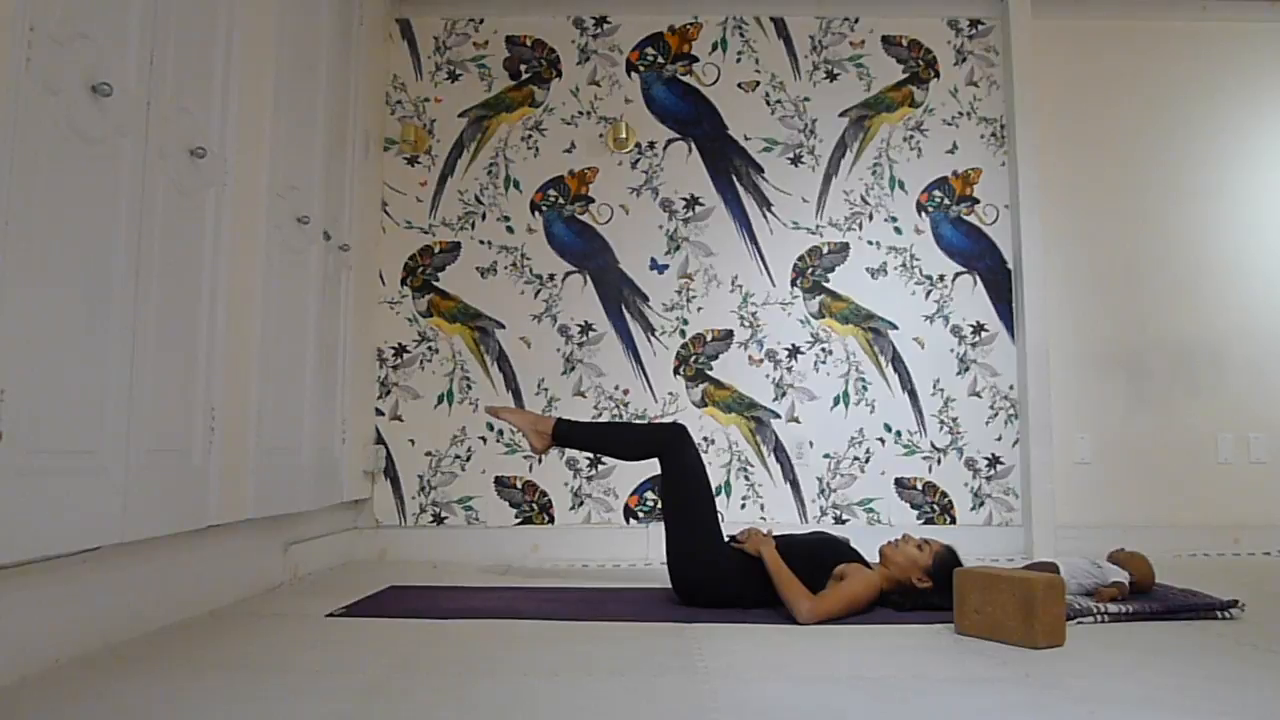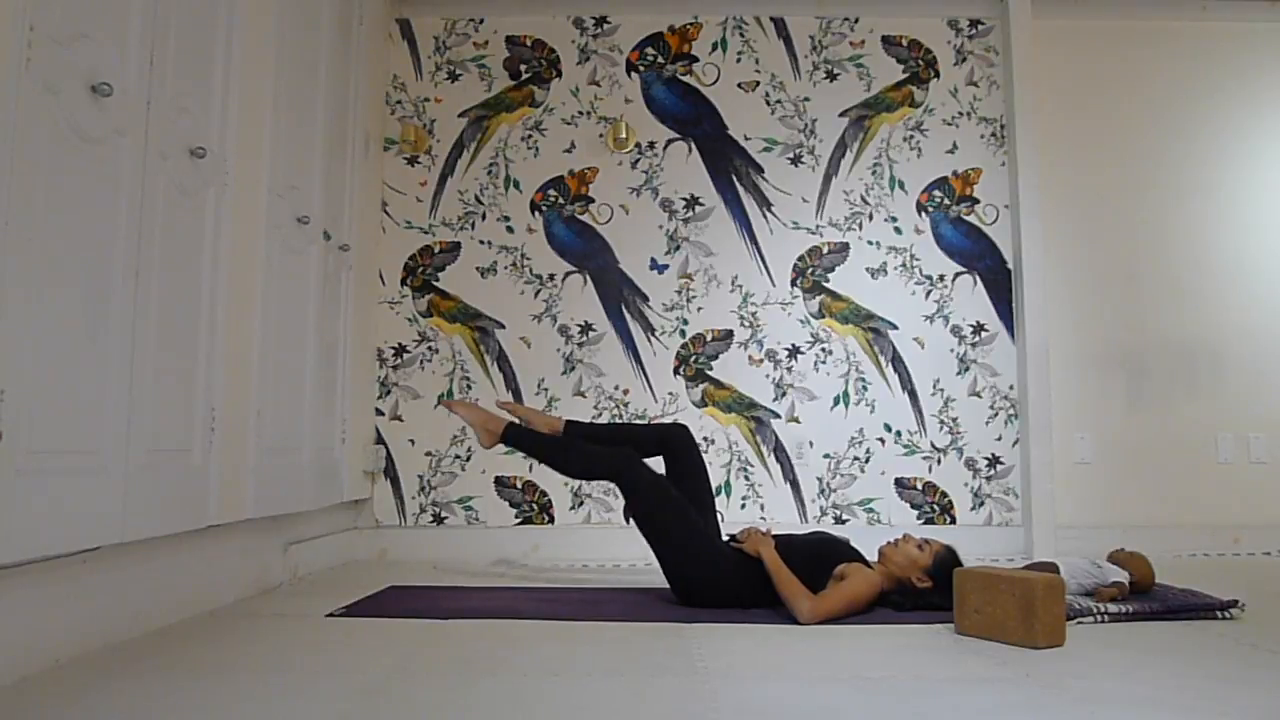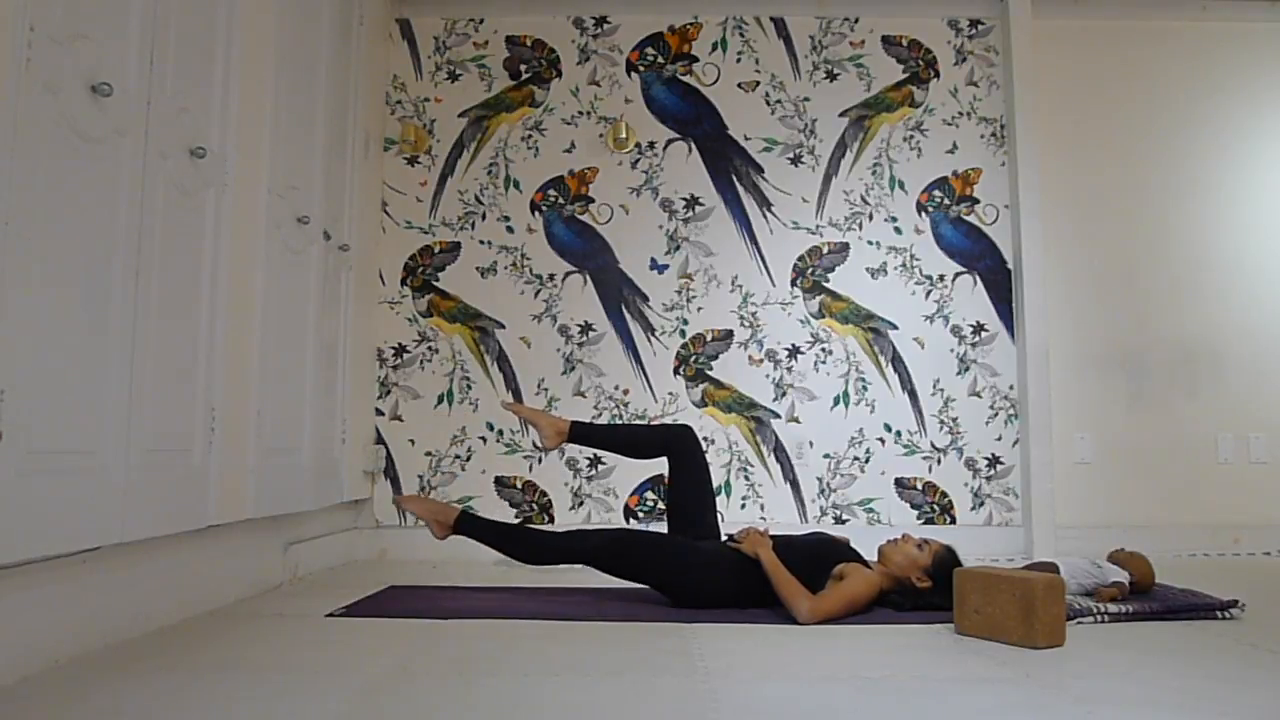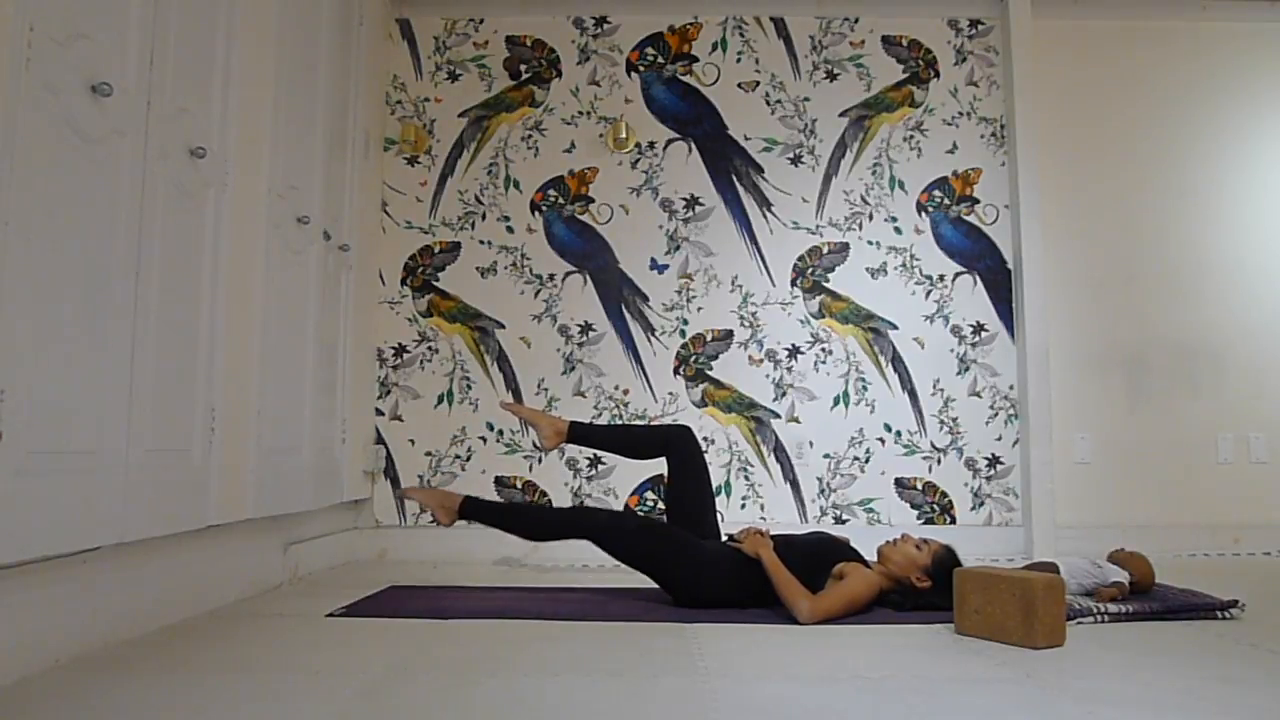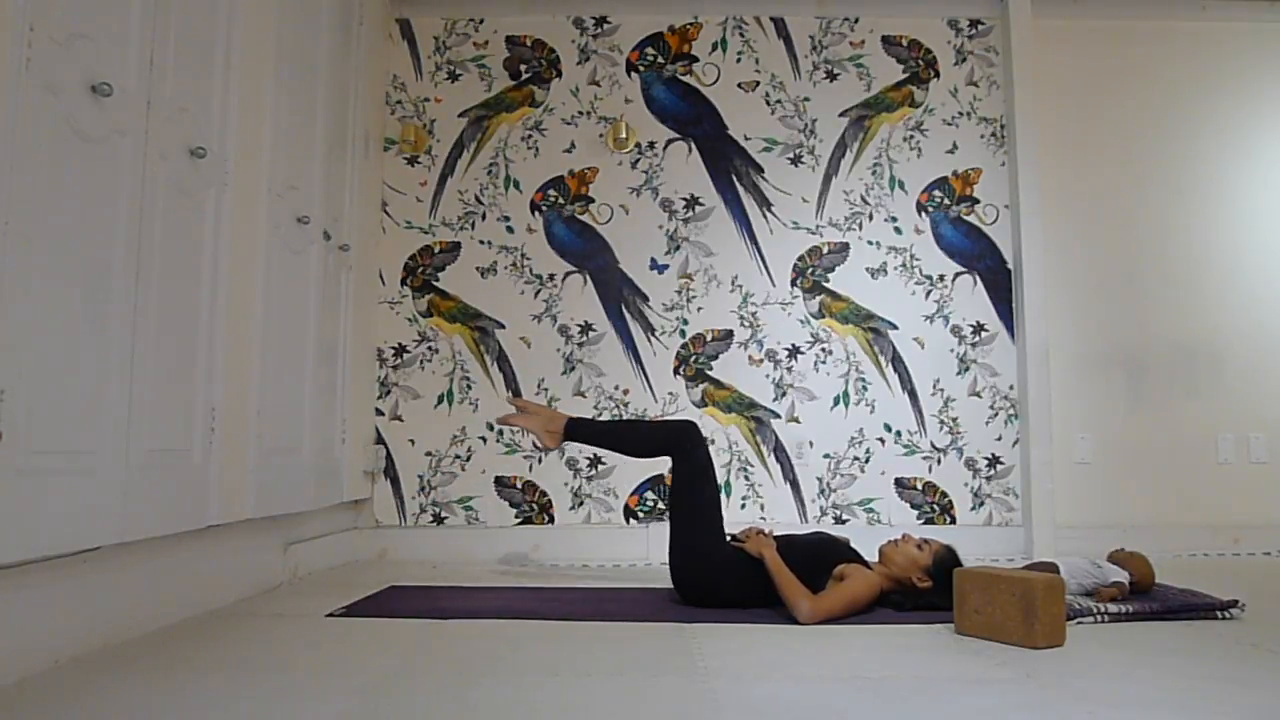
dt=1s
person 1, frame 1
left shoulder: (867, 585)
right shoulder: (861, 569)
left elbow: (807, 610)
left wrist: (767, 551)
right wrist: (764, 541)
left hip: (711, 577)
right hip: (718, 567)
left knee: (674, 439)
right knee: (672, 439)
left ankle: (551, 429)
right ankle: (553, 433)
person 1, frame 2
left shoulder: (867, 585)
right shoulder: (860, 568)
left elbow: (808, 609)
left wrist: (765, 552)
right wrist: (761, 541)
left hip: (713, 578)
right hip: (718, 560)
left knee: (624, 465)
right knee: (675, 437)
left ankle: (504, 434)
right ankle: (559, 430)
person 1, frame 3
left shoulder: (865, 586)
right shoulder: (856, 565)
left elbow: (807, 609)
left wrist: (762, 552)
right wrist: (759, 539)
left hip: (709, 578)
right hip: (710, 553)
left knee: (576, 544)
right knee: (680, 438)
left ankle: (457, 521)
right ankle: (564, 430)
person 1, frame 4
left shoulder: (866, 585)
right shoulder: (855, 565)
left elbow: (807, 609)
left wrist: (763, 552)
right wrist: (761, 538)
left hip: (710, 578)
right hip: (711, 556)
left knee: (589, 520)
right knee: (679, 439)
left ankle: (463, 507)
right ankle: (564, 431)
person 1, frame 5
left shoulder: (866, 586)
right shoulder: (857, 568)
left elbow: (809, 610)
left wrist: (768, 552)
right wrist: (762, 539)
left hip: (710, 576)
right hip: (716, 566)
left knee: (686, 436)
right knee: (686, 441)
left ankle: (564, 429)
right ankle: (567, 427)
